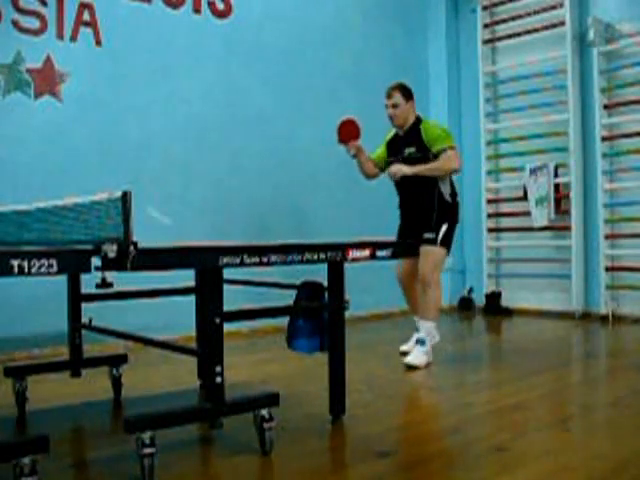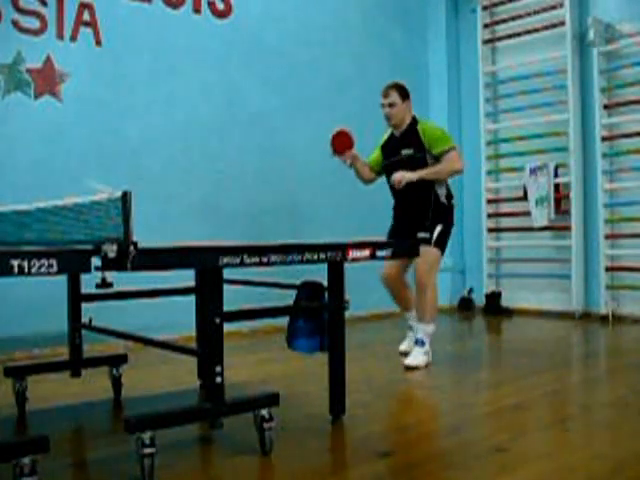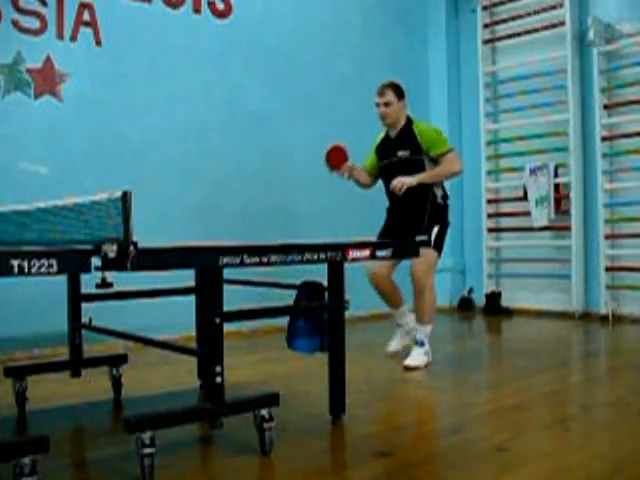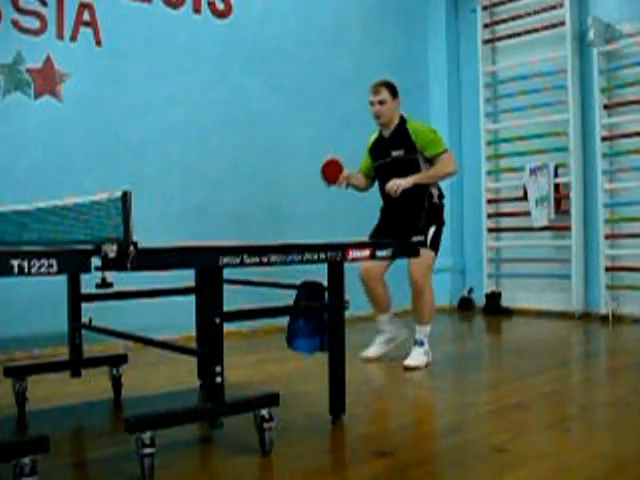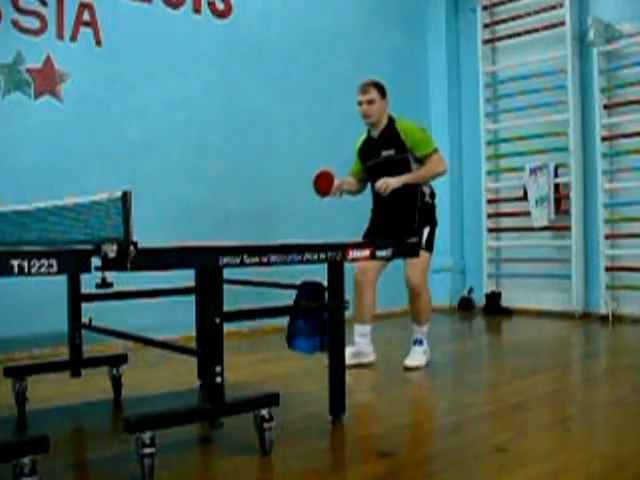
dt=0.3s
person 1, frame 1
left shoulder: (431, 131)
right shoulder: (392, 140)
left elbow: (453, 163)
right elbow: (372, 171)
left wrist: (411, 169)
right wrist: (358, 153)
left hip: (438, 214)
right hip: (410, 216)
left knee: (427, 275)
right knee: (405, 275)
left ankle: (424, 344)
right ankle: (425, 331)
person 1, frame 2
left shoulder: (429, 132)
right shoulder: (387, 141)
left elbow: (456, 164)
right elbow: (369, 175)
left wrist: (414, 174)
right wrist: (354, 161)
left hip: (434, 215)
right hip: (404, 217)
left knee: (424, 275)
right knee: (390, 275)
left ankle: (422, 345)
right ankle: (417, 326)
person 1, frame 3
left shoulder: (425, 132)
right shoulder: (381, 143)
left elbow: (455, 165)
right elbow: (368, 178)
left wrist: (414, 178)
right wrist: (352, 171)
left hip: (429, 216)
right hip: (397, 217)
left knee: (421, 276)
right knee: (377, 273)
left ankle: (422, 345)
right ankle: (407, 323)
person 1, frame 4
left shoulder: (419, 132)
right shoulder: (374, 143)
left elbow: (449, 166)
right elbow: (365, 180)
left wrist: (409, 180)
right wrist: (348, 178)
left hip: (424, 216)
right hip: (391, 217)
left knee: (418, 277)
right knee: (369, 271)
left ankle: (421, 345)
right ankle: (388, 332)
person 1, frame 5
left shoulder: (409, 131)
right shoulder: (363, 144)
left elbow: (439, 165)
right elbow: (358, 182)
left wrist: (400, 179)
right wrist: (341, 185)
left hip: (417, 217)
right hip: (383, 219)
left knee: (415, 279)
right knee: (363, 274)
left ankle: (420, 344)
right ankle: (362, 347)
